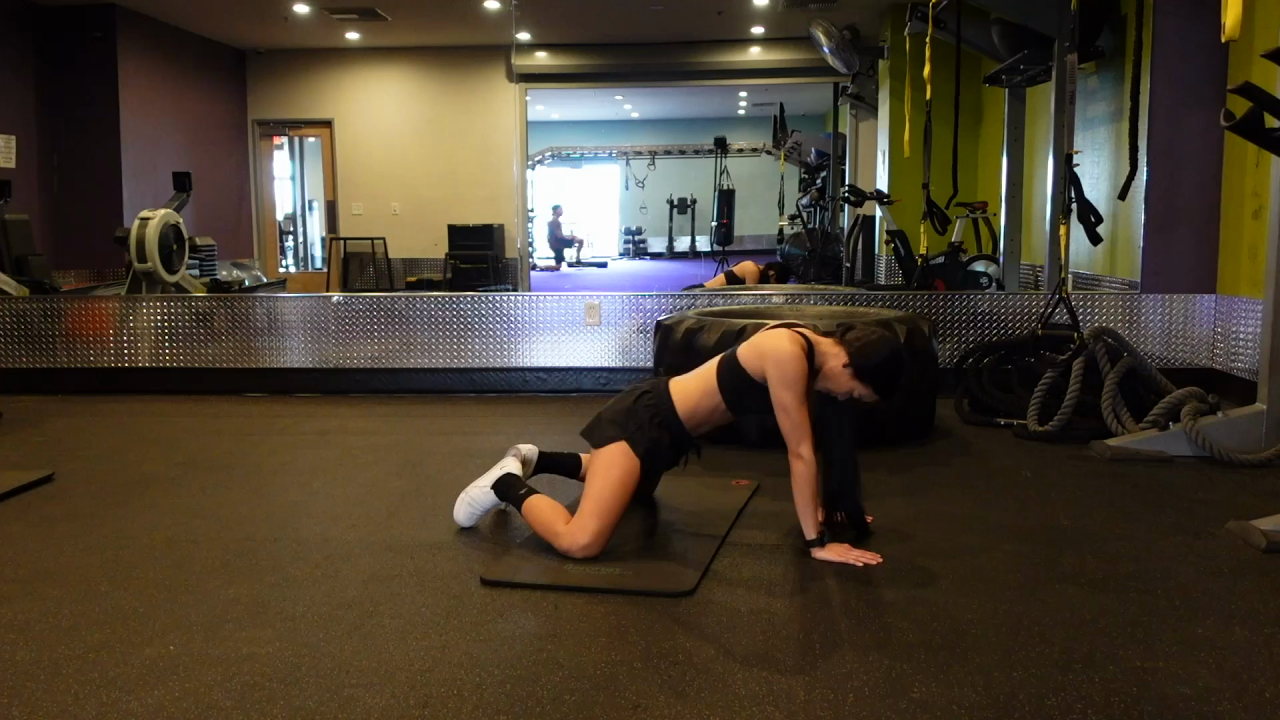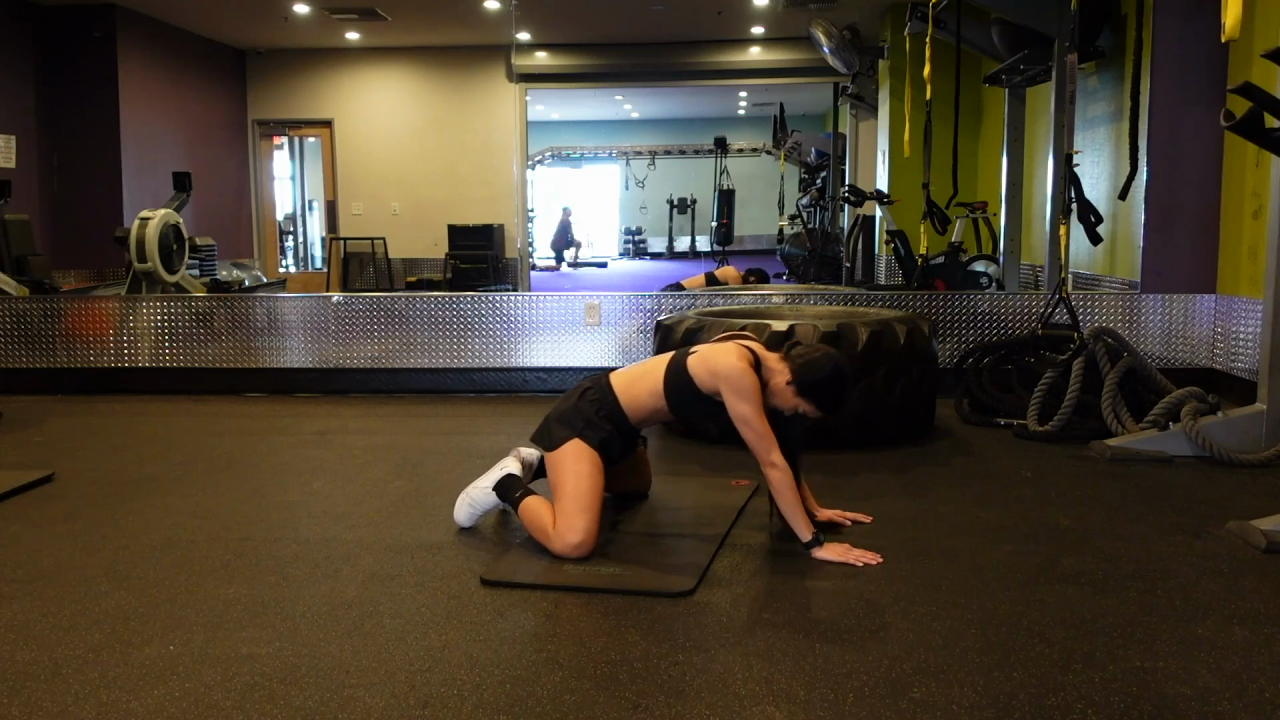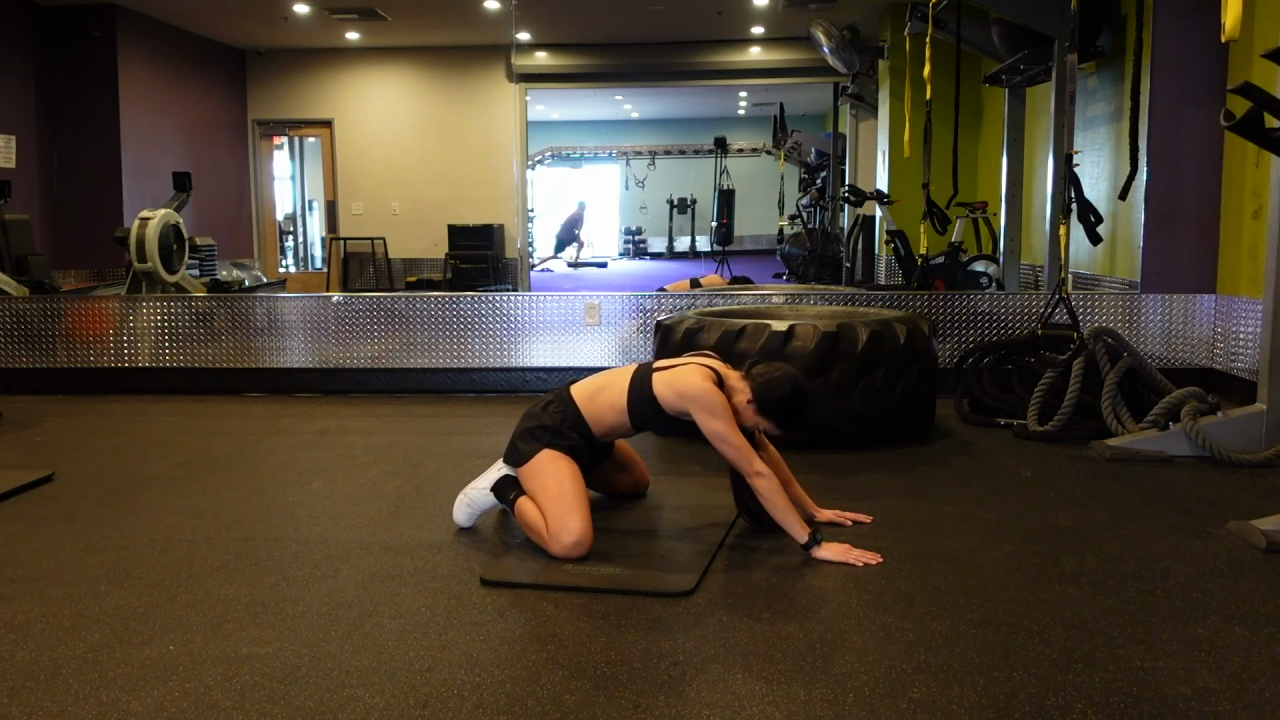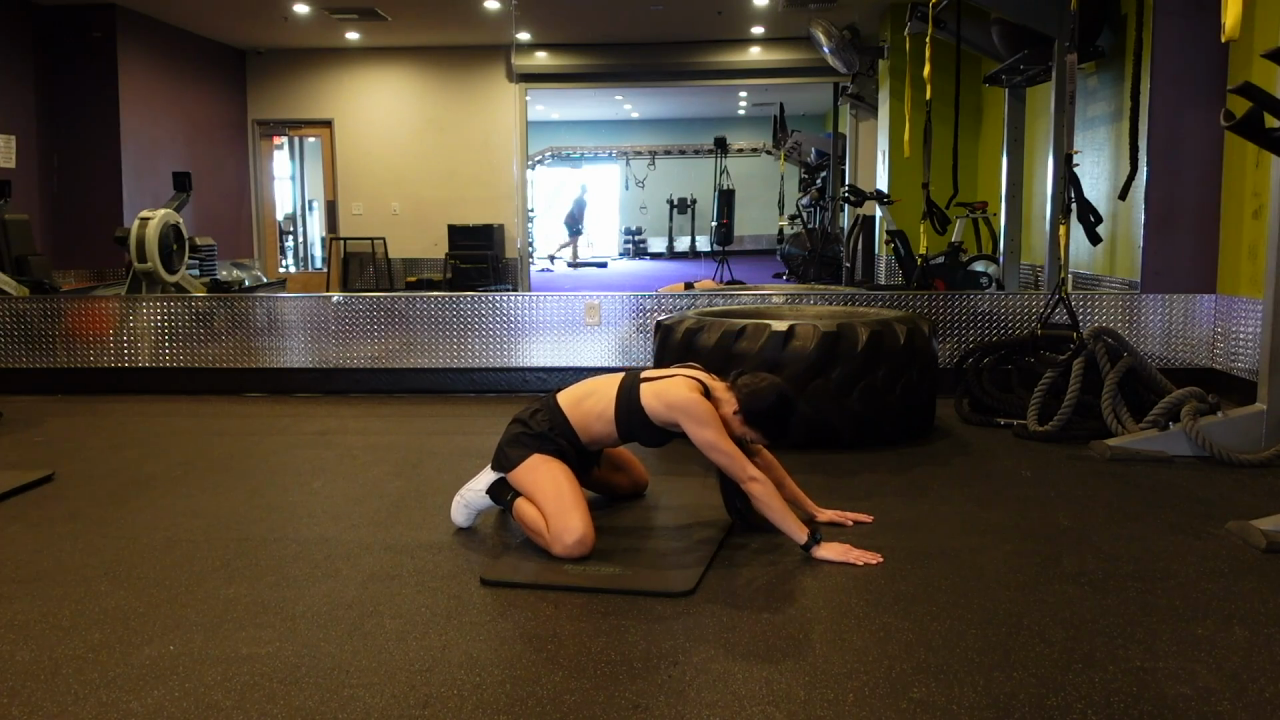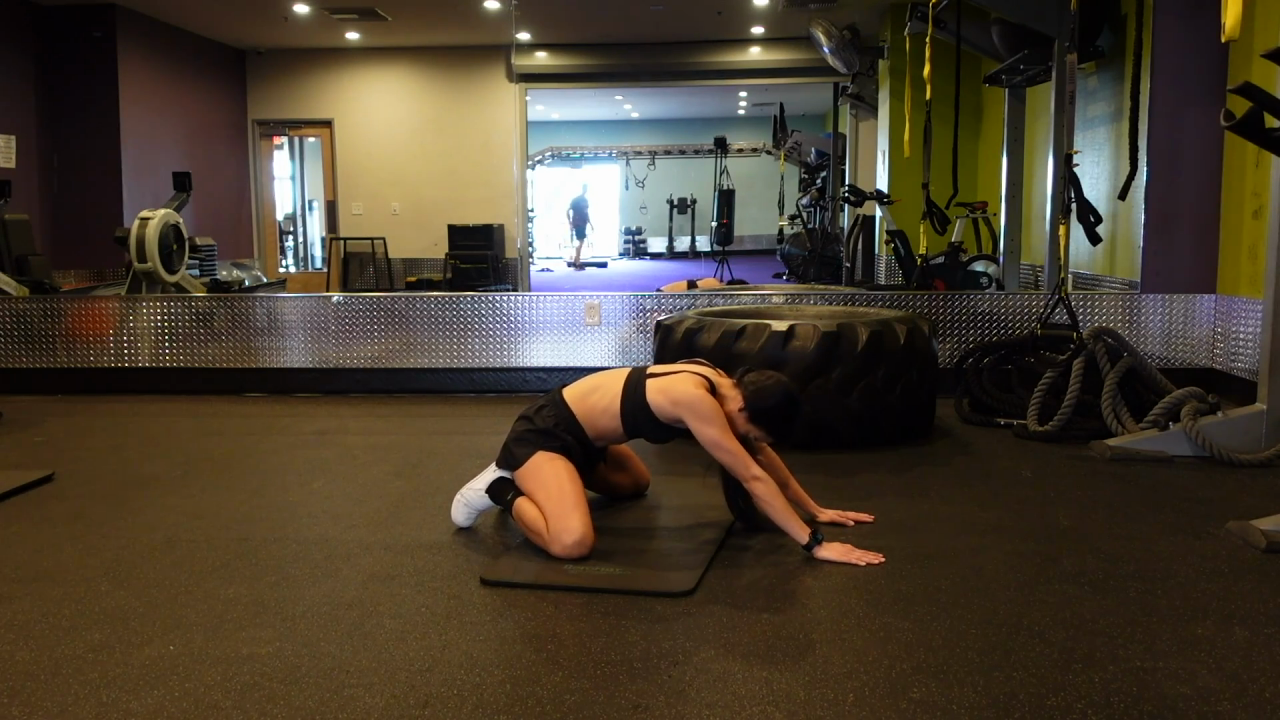
dt=0.4s
person 1, frame 1
left shoulder: (809, 352)
right shoulder: (788, 355)
left elbow: (807, 446)
right elbow: (800, 454)
left wrist: (823, 510)
right wrist: (818, 541)
left hip: (665, 429)
right hip: (642, 422)
left knee: (638, 491)
right knee: (581, 544)
left ankle: (534, 460)
right ankle: (510, 486)
person 1, frame 2
left shoulder: (762, 364)
right shoulder: (738, 370)
left elbow: (783, 447)
right elbow: (772, 463)
left wrist: (814, 509)
right wrist: (814, 542)
left hip: (617, 422)
right hip: (586, 419)
left knee: (637, 488)
right knee: (573, 544)
left ankle: (535, 464)
right ankle: (509, 487)
person 1, frame 3
left shoulder: (725, 378)
right shoulder: (704, 392)
left elbow: (766, 453)
right elbow: (757, 473)
left wrist: (813, 510)
right wrist: (813, 544)
left hip: (586, 432)
right hip: (549, 431)
left knee: (635, 485)
right knee: (572, 543)
left ankle: (537, 476)
right ankle: (507, 488)
person 1, frame 4
left shoulder: (714, 389)
right shoulder: (690, 403)
left elbow: (761, 457)
right elbow: (751, 479)
left wrist: (814, 510)
right wrist: (812, 543)
left hip: (573, 436)
right hip: (537, 436)
left knee: (635, 485)
right knee: (574, 542)
left ankle: (545, 479)
right ankle: (503, 489)
person 1, frame 5
left shoulder: (722, 385)
right shoulder: (696, 399)
left elbow: (764, 457)
right elbow: (754, 478)
left wrist: (815, 510)
right wrist: (814, 543)
left hip: (582, 433)
right hip: (545, 433)
left knee: (636, 485)
right knee: (573, 543)
left ankle: (533, 480)
right ankle: (504, 491)
